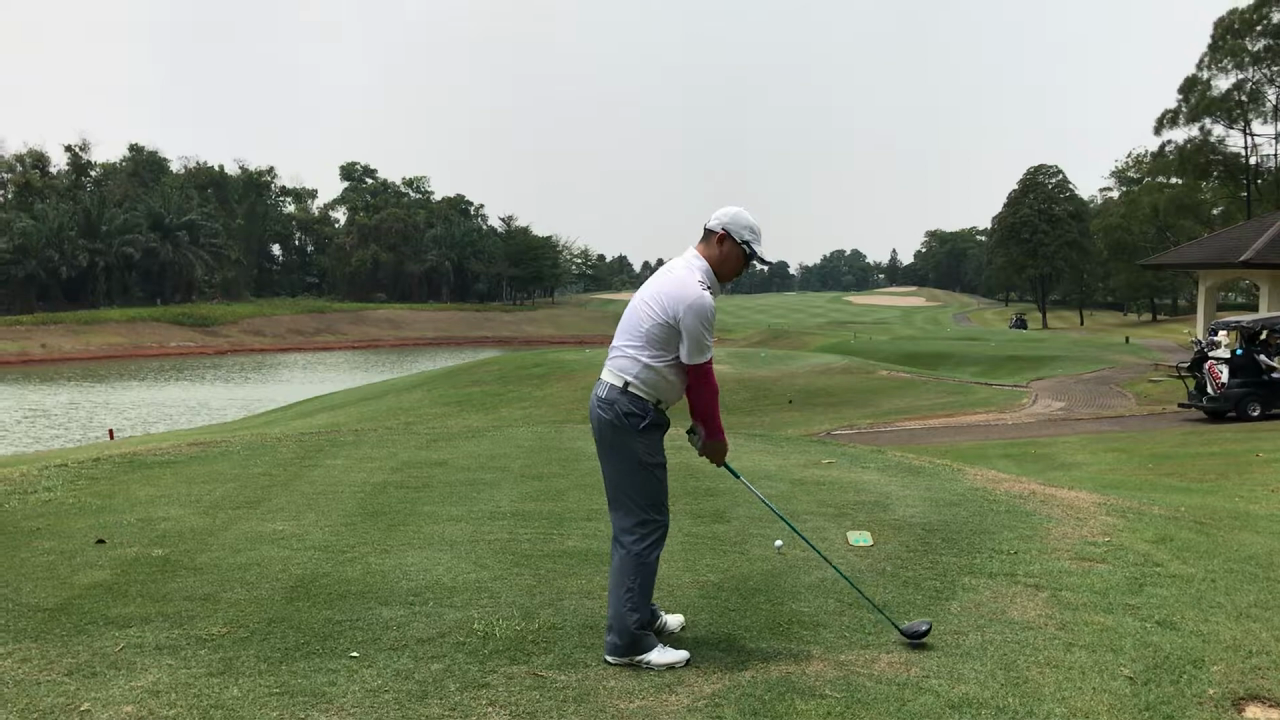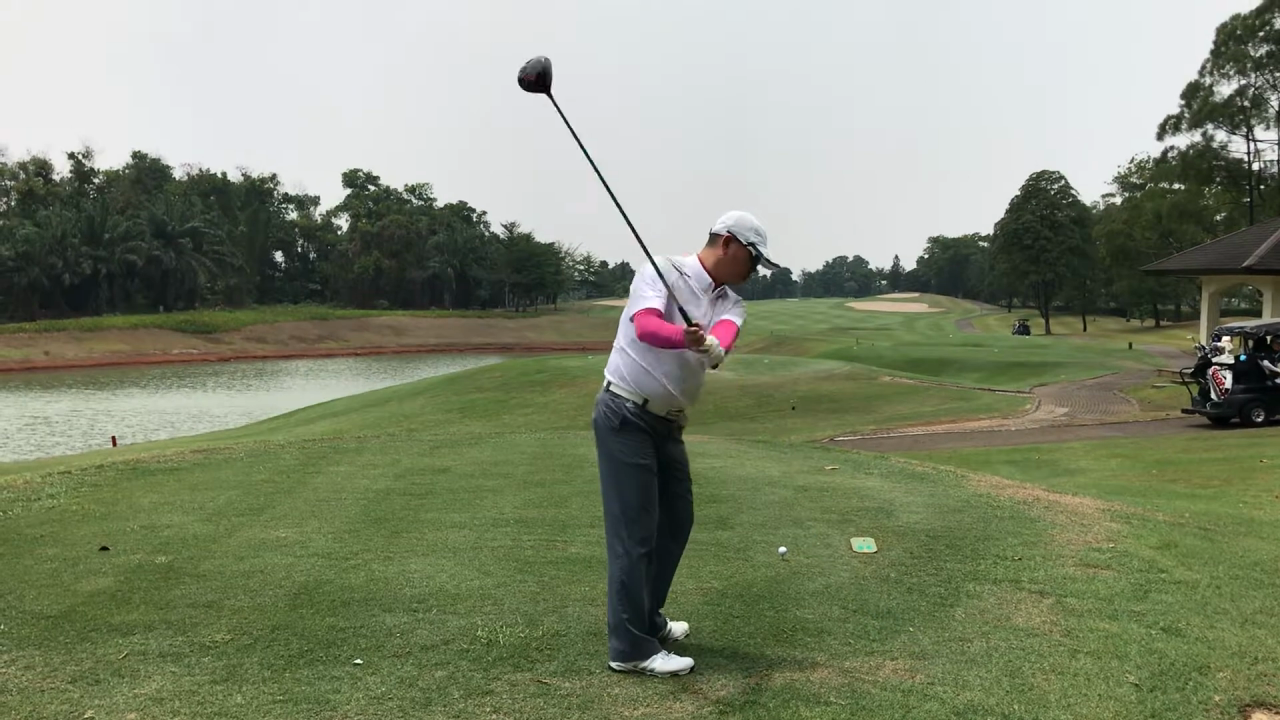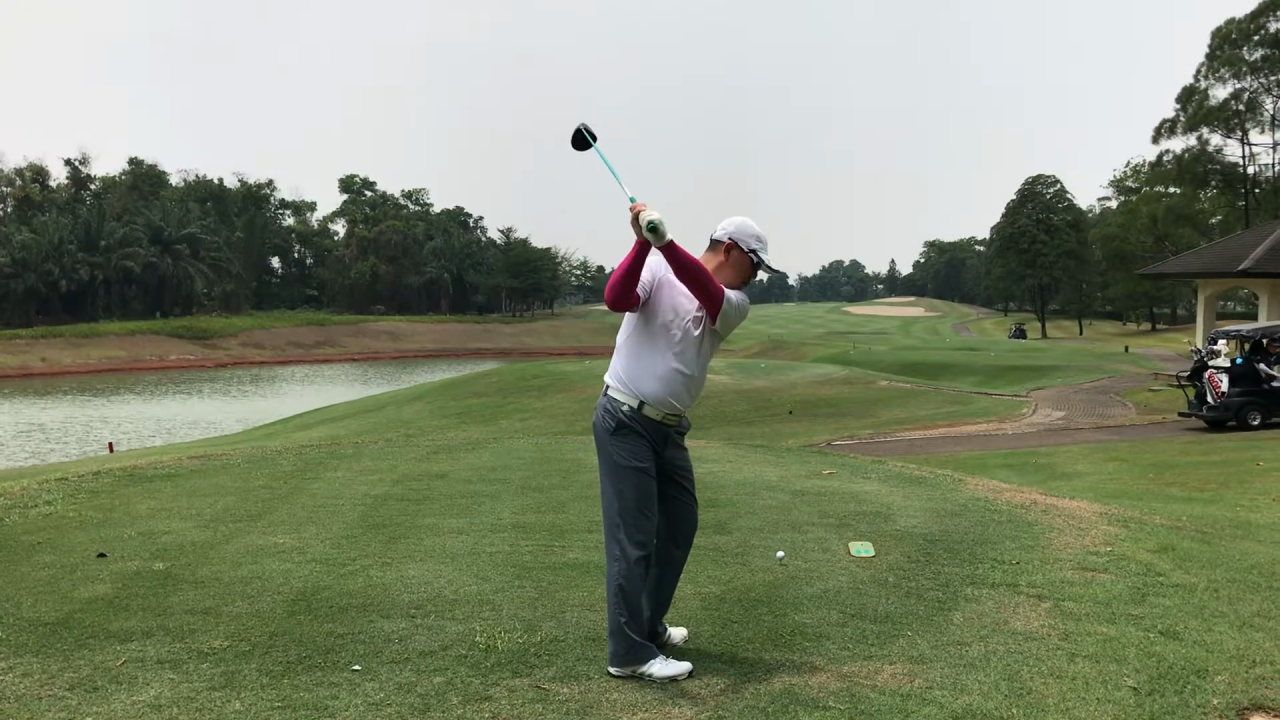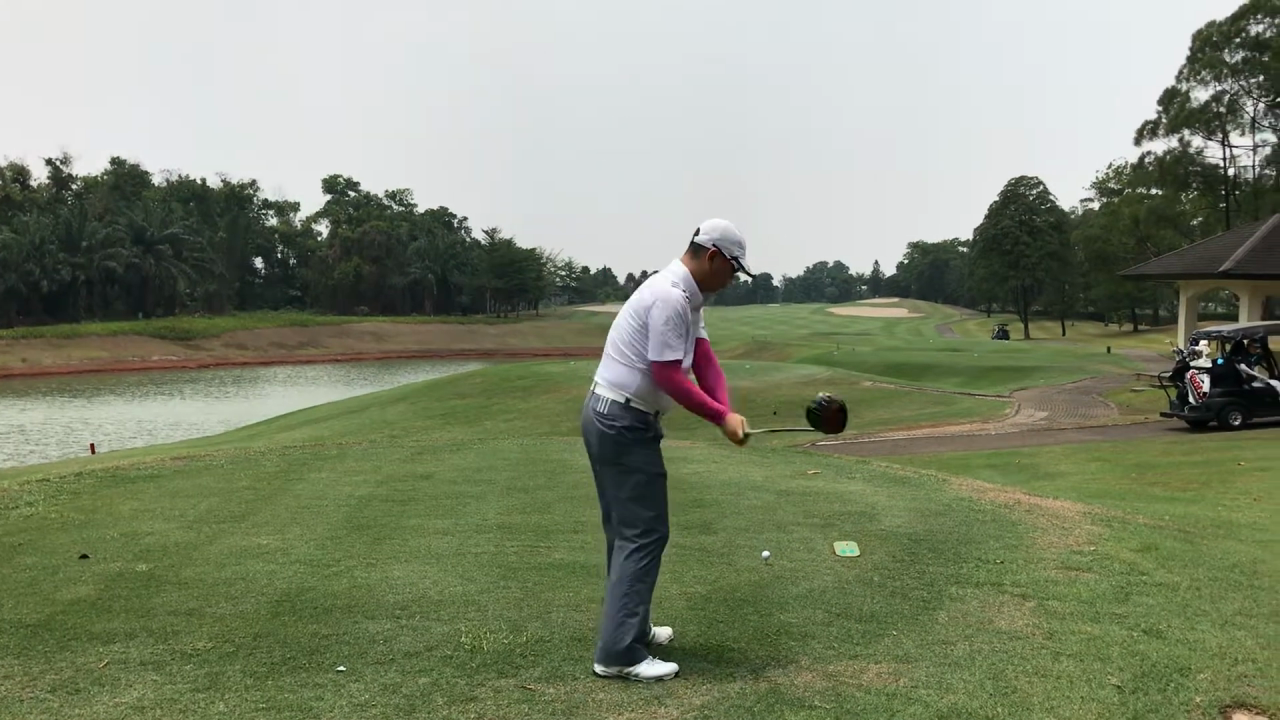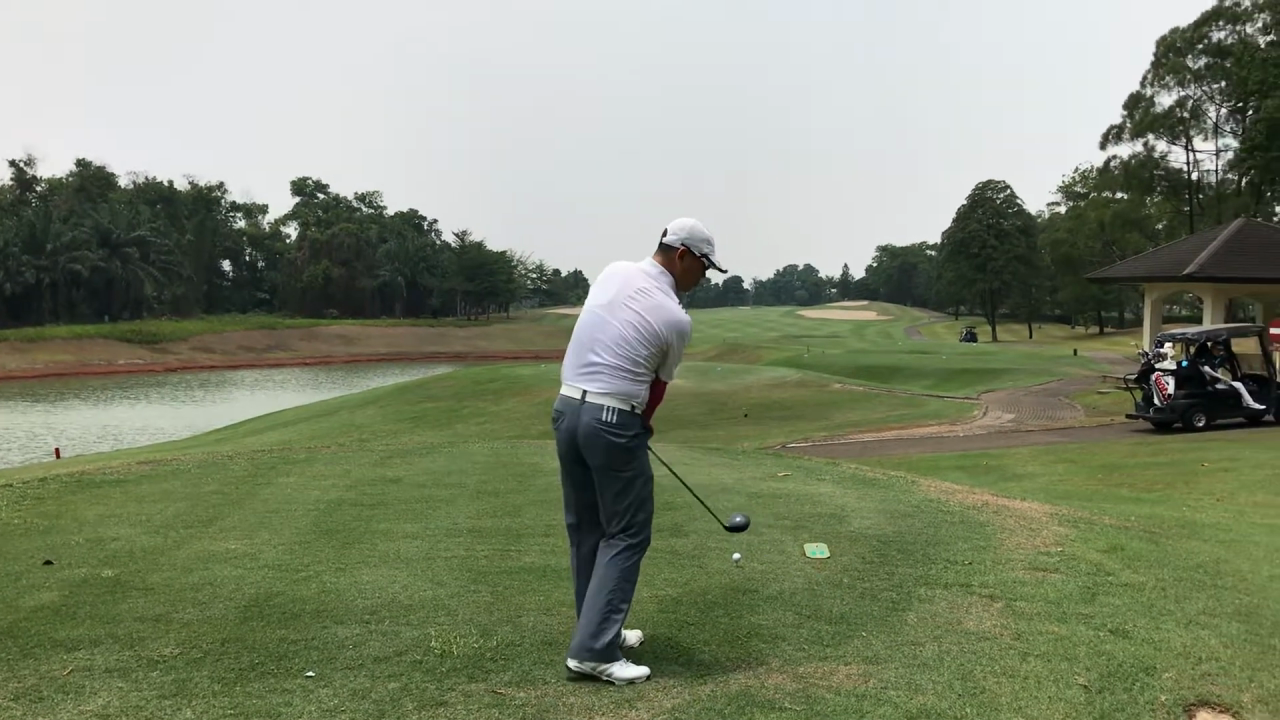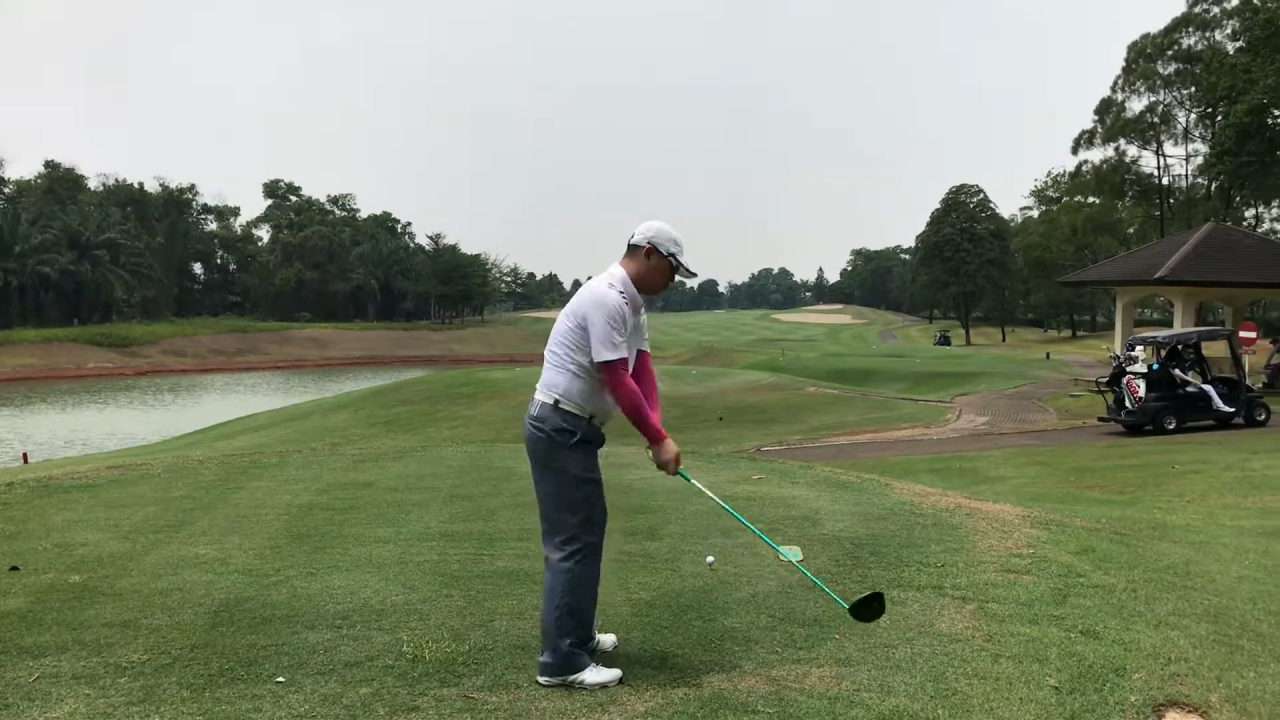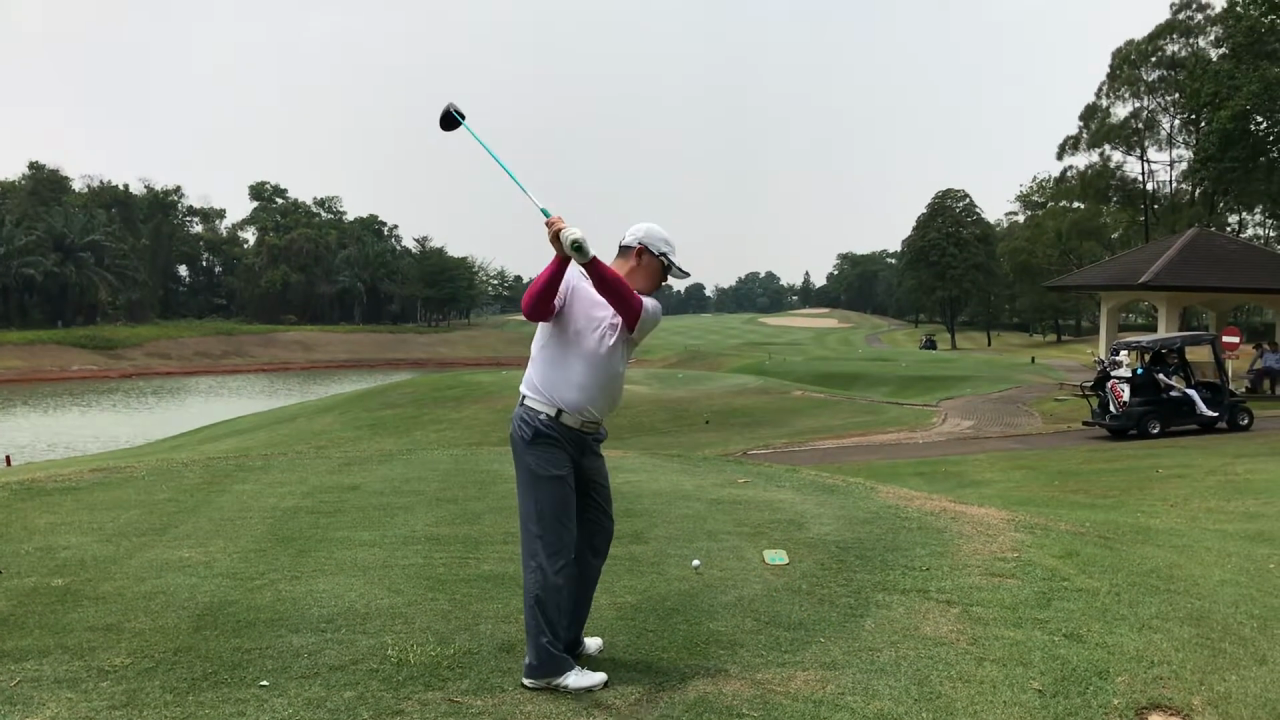
dt=0.4s
person 1, frame 1
left shoulder: (682, 273)
right shoulder: (695, 297)
left elbow: (693, 370)
right elbow: (702, 378)
left wrist: (699, 423)
right wrist: (715, 436)
left hip: (622, 405)
right hip: (629, 412)
left knee: (643, 517)
right knee: (641, 523)
left ankle: (638, 612)
right ankle: (627, 641)
person 1, frame 2
left shoulder: (732, 303)
right shoulder: (662, 271)
left elbow: (724, 339)
right elbow: (645, 327)
left wrist: (713, 346)
right wrist: (685, 338)
left hip: (666, 423)
right hip: (625, 416)
left knee: (674, 522)
right knee: (634, 530)
left ankle: (645, 620)
right ankle: (630, 646)
person 1, frame 3
left shoulder: (734, 303)
right shoulder: (656, 270)
left elbow: (705, 289)
right elbow: (615, 299)
left wrist: (666, 243)
right wrist: (643, 244)
left hip: (668, 427)
right hip: (624, 421)
left knee: (679, 527)
right knee: (633, 536)
left ankle: (646, 626)
right ankle: (629, 652)
person 1, frame 4
left shoulder: (692, 298)
right shoulder: (668, 295)
left elbow: (704, 358)
right elbow: (670, 379)
left wrist: (727, 410)
right wrist: (721, 418)
left hip: (612, 418)
right hip: (624, 424)
left knee: (629, 529)
right knee: (643, 534)
left ankle: (629, 627)
right ankle: (618, 652)
person 1, frame 5
left shoulder: (613, 273)
right shoulder: (676, 320)
right elbow: (657, 387)
right wrist: (639, 423)
left hip: (568, 411)
right hip: (613, 424)
left knee: (587, 530)
right knee: (626, 536)
left ankle: (598, 629)
right ankle: (593, 648)
person 1, frame 6
left shoulder: (628, 304)
right shoulder: (607, 299)
left elbow: (643, 373)
right elbow: (618, 384)
left wrist: (658, 429)
right wrist: (657, 441)
left hip: (556, 423)
right hip: (562, 428)
left knee: (577, 533)
right knee: (574, 541)
left ankle: (575, 635)
right ankle: (560, 661)
person 1, frame 7
left shoulder: (646, 308)
right shoulder: (567, 279)
left elbow: (624, 304)
right elbow: (532, 308)
left wrist: (585, 255)
right wrist: (563, 257)
left hip: (586, 437)
right hip: (542, 430)
left knee: (593, 538)
right knee: (551, 546)
left ankle: (564, 639)
right ankle: (545, 663)
